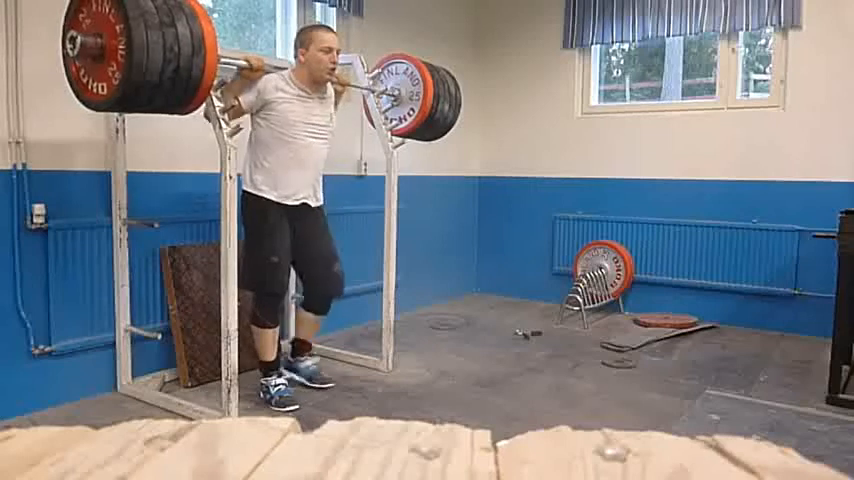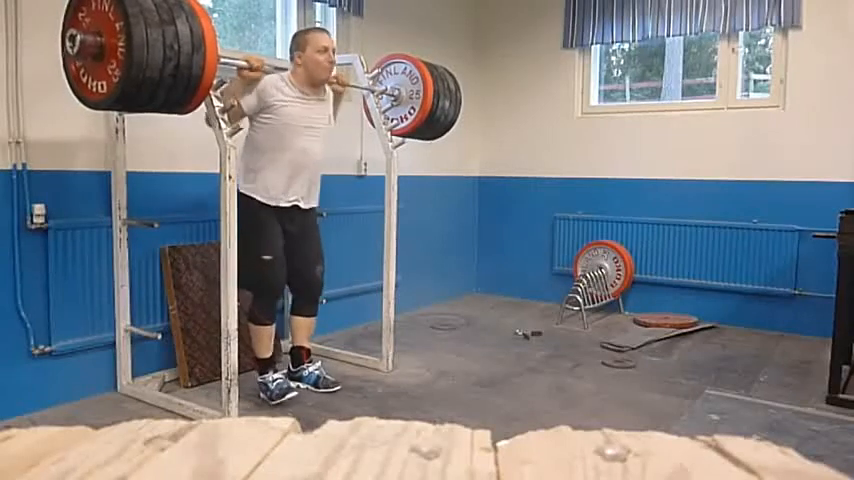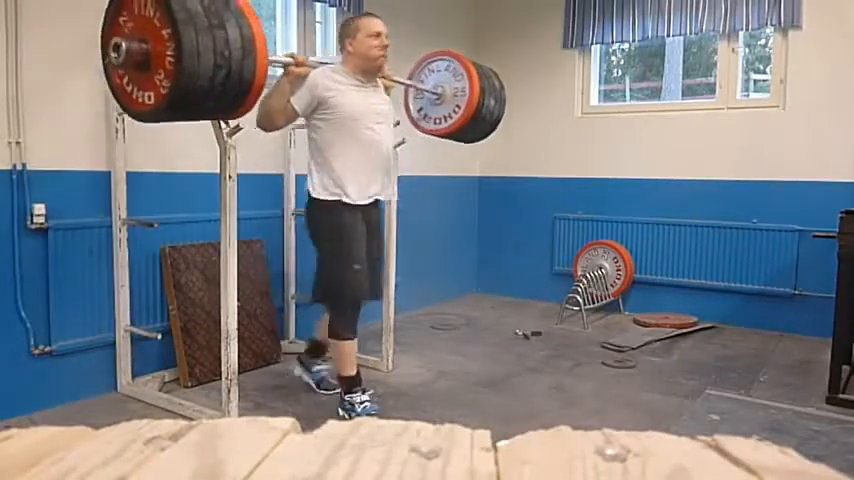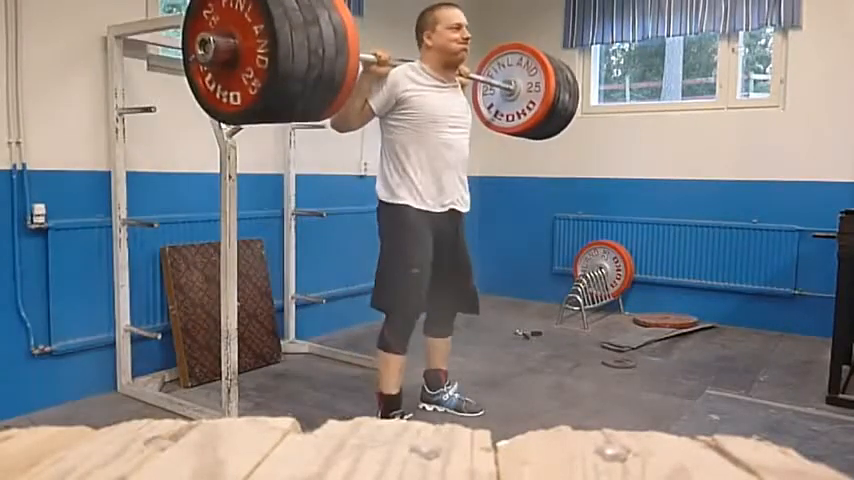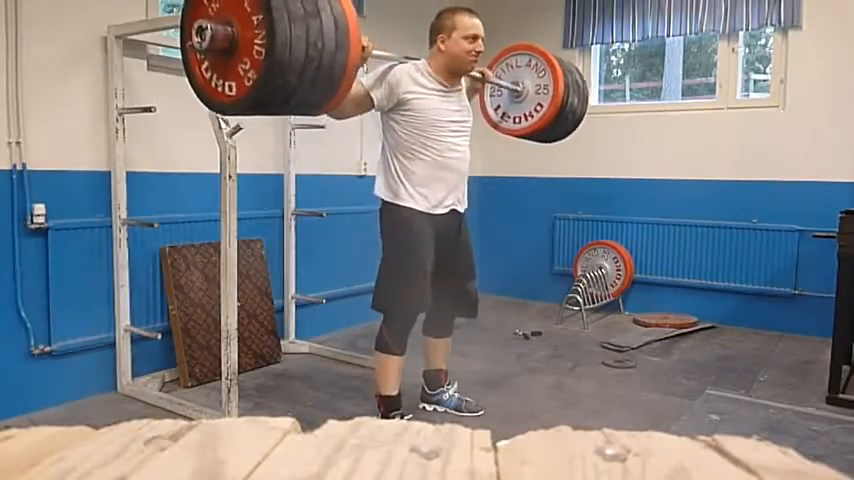
dt=1s
person 1, frame 1
left shoulder: (328, 94)
right shoulder: (269, 86)
right wrist: (243, 77)
left hip: (310, 204)
right hip: (268, 203)
left knee: (327, 284)
right knee: (270, 291)
left ankle: (298, 356)
right ankle: (271, 377)
person 1, frame 2
left shoulder: (324, 95)
right shoulder: (268, 88)
left wrist: (337, 95)
right wrist: (242, 79)
left hip: (303, 206)
right hip: (262, 204)
left knee: (310, 286)
right knee: (268, 288)
left ankle: (302, 364)
right ankle: (267, 374)
person 1, frame 3
left shoulder: (379, 88)
right shoulder: (321, 82)
right elbow: (267, 121)
right wrist: (289, 78)
left hip: (368, 203)
right hip: (334, 204)
left knee: (354, 293)
right knee: (348, 294)
left ankle: (313, 357)
right ankle: (352, 392)
person 1, frame 4
left shoulder: (456, 87)
right shoulder: (400, 80)
right elbow: (342, 122)
right wrist: (367, 76)
left hip: (449, 211)
right hip: (407, 211)
left knee: (446, 302)
right knee: (403, 309)
left ankle: (436, 388)
right ankle: (390, 413)
person 1, frame 5
left shoulder: (459, 86)
right shoulder: (401, 77)
right elbow: (340, 109)
left wrist: (476, 87)
left hip: (451, 213)
right hip: (409, 213)
left knee: (448, 302)
right knee: (401, 310)
left ankle: (436, 388)
right ankle: (389, 413)
